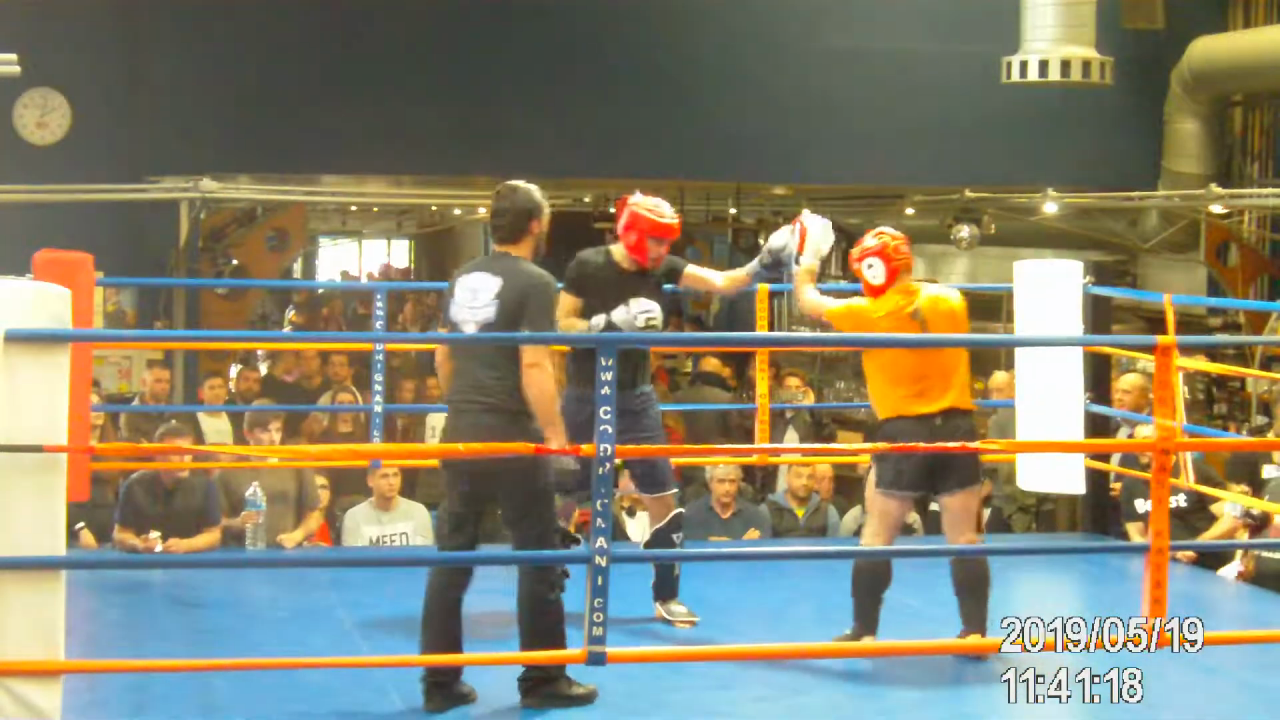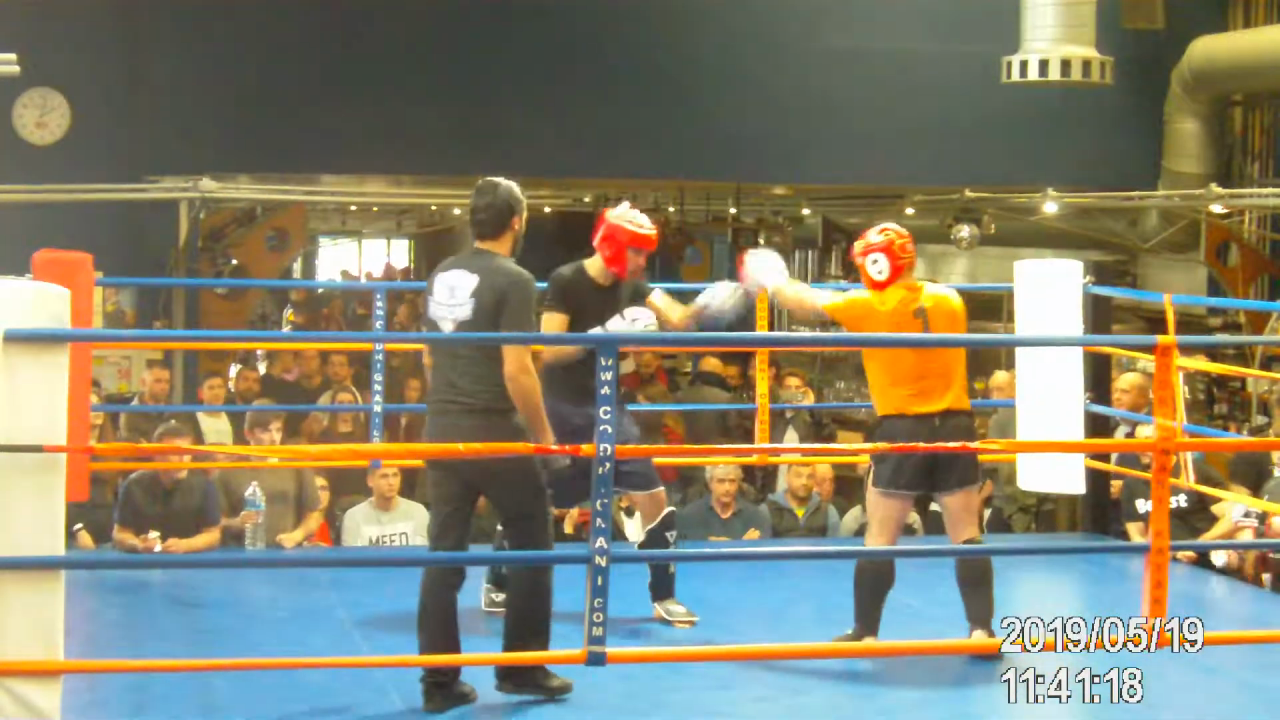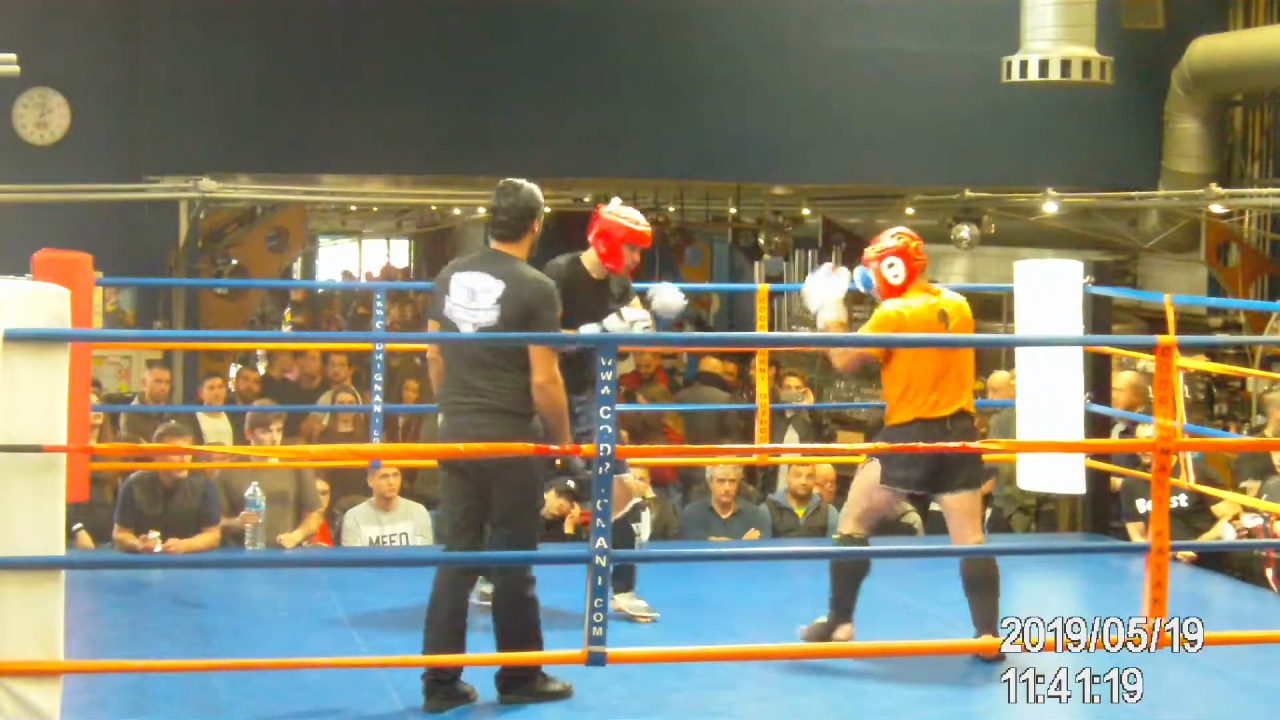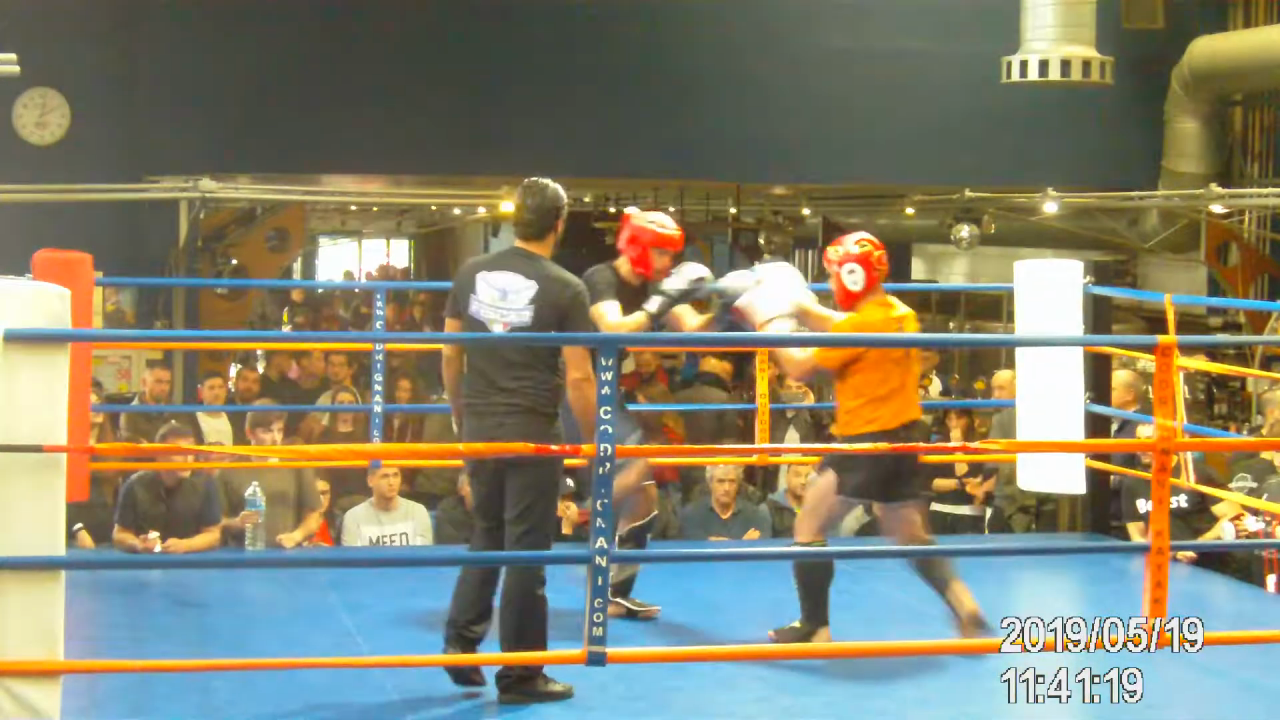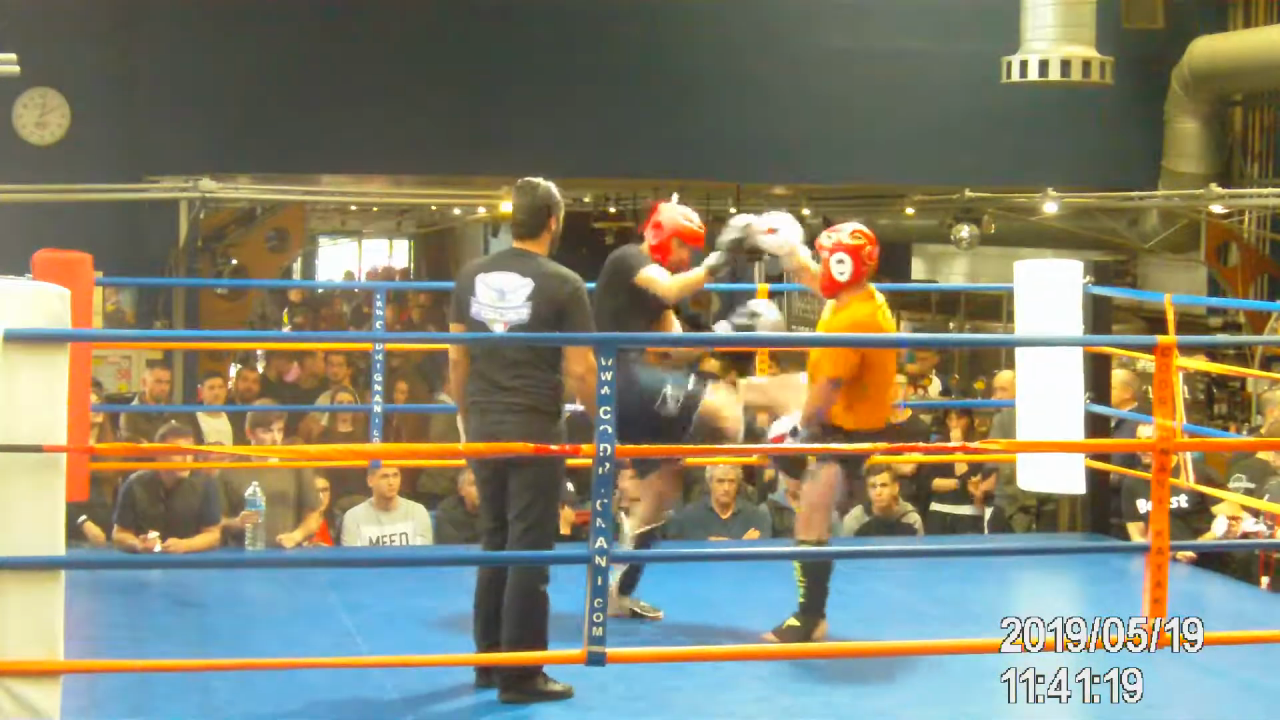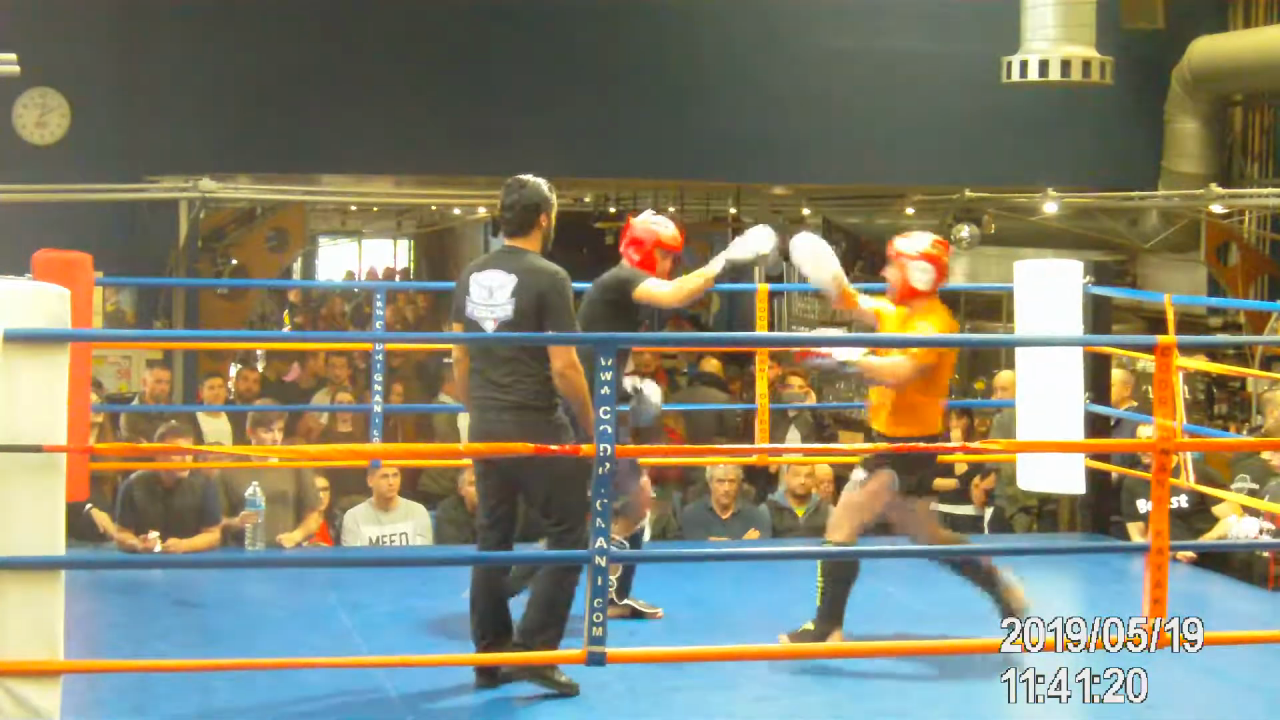
dt=0.3s
person 1, frame 1
left shoulder: (463, 278)
right shoulder: (534, 283)
left elbow: (443, 363)
right elbow: (535, 368)
right wrist: (557, 440)
left hip: (459, 433)
right hip: (508, 435)
left knee: (452, 555)
right knee: (539, 554)
left ankle: (440, 681)
right ankle: (543, 679)
person 1, frame 2
left shoulder: (440, 275)
right shoulder: (512, 279)
right elbow: (516, 370)
right wrist: (546, 437)
left hip: (441, 431)
right hip: (495, 432)
left knee: (444, 554)
right knee: (531, 546)
left ankle: (439, 680)
right ankle: (522, 666)
person 1, frame 3
left shoulder: (451, 275)
right shoulder: (535, 288)
left elbow: (435, 357)
right elbow: (544, 380)
right wrist: (565, 440)
left hip: (457, 434)
right hip: (510, 437)
left knee: (456, 555)
right knee: (512, 557)
left ankle: (441, 678)
right ankle: (518, 676)
person 1, frame 4
left shoulder: (472, 273)
right shoulder: (565, 288)
left elbow: (450, 355)
right elbow: (578, 378)
right wrist: (594, 442)
left hip: (480, 429)
right hip: (531, 434)
left knee: (485, 540)
right knee: (526, 553)
left ankle: (460, 640)
right ankle: (520, 676)
person 1, frame 5
left shoulder: (472, 276)
right shoulder: (562, 283)
left elbow: (457, 361)
right elbow: (580, 370)
left hip: (485, 430)
right hip: (535, 432)
left knee: (495, 546)
right knee: (530, 551)
left ankle: (490, 660)
right ankle: (519, 674)
person 1, frame 6
left shoulder: (472, 275)
right shoulder: (547, 278)
left elbow: (462, 360)
right elbow: (563, 366)
right wrist: (593, 425)
left hip: (486, 428)
right hip: (535, 427)
left knee: (492, 542)
right knee: (568, 538)
left ankle: (492, 659)
right ankle: (534, 652)
person 2, frame 1
left shoulder: (867, 313)
right shoulder: (951, 301)
left elbow: (808, 304)
left wrist: (807, 258)
left hip: (904, 434)
right hip: (957, 428)
left knee: (877, 537)
right knee: (965, 539)
left ankle: (864, 632)
right ankle: (975, 633)
person 2, frame 2
left shoulder: (868, 307)
right shoulder: (951, 301)
left elbow: (804, 301)
left wrist: (767, 277)
left hip: (902, 432)
right hip: (955, 428)
left knee: (880, 539)
right knee: (967, 536)
left ankle: (865, 632)
right ankle: (981, 630)
person 2, frame 3
left shoulder: (893, 314)
right shoulder: (957, 304)
left elbow: (843, 359)
left wrist: (828, 309)
right wrist: (877, 293)
left hip: (907, 436)
right hip: (958, 431)
left knee: (852, 523)
right knee: (970, 539)
left ankle: (839, 621)
right ankle: (989, 634)
person 2, frame 4
left shoulder: (859, 326)
right shoulder: (901, 313)
left elbow: (798, 368)
left wrist: (771, 317)
right wrist: (799, 304)
left hip: (864, 445)
right hip: (905, 438)
left knee: (809, 528)
right knee: (911, 537)
left ankle: (814, 625)
right ankle: (961, 602)
person 2, frame 5
left shoulder: (848, 320)
right shoulder: (867, 299)
left elbow: (824, 390)
right elbow: (815, 278)
left wrist: (798, 426)
right wrist: (788, 249)
left hip: (853, 430)
right hip: (858, 420)
left knee: (809, 524)
left ankle: (809, 620)
person 2, frame 6
left shoulder: (931, 326)
right shoulder: (901, 310)
left elbow: (902, 374)
right elbow: (855, 305)
left wrist: (847, 356)
right wrist: (830, 276)
left hip: (905, 445)
right hip: (895, 440)
left knee: (841, 526)
right knee: (924, 534)
left ankle: (826, 627)
right ankle: (1001, 590)
person 3, frame 1
left shoulder: (661, 266)
right shoulder: (588, 265)
left elbow: (722, 283)
right elbow: (560, 326)
left wrist: (765, 262)
right wrist: (608, 322)
left hip: (636, 397)
right hip: (585, 396)
left knee: (663, 497)
left ankle: (667, 597)
person 3, frame 2
left shoulder: (631, 283)
right shoulder: (565, 281)
left elbow: (677, 319)
right elbow: (548, 350)
left wrist: (705, 308)
right wrist: (606, 334)
right hip: (561, 409)
left knee: (654, 498)
left ankle: (663, 598)
right ankle: (497, 584)
person 3, frame 3
left shoulder: (619, 282)
right shoulder: (562, 273)
left elbow: (640, 334)
left wrist: (659, 315)
right wrist: (600, 332)
left hip: (584, 400)
left knee: (625, 489)
left ankle: (622, 589)
person 3, frame 4
left shoulder: (646, 288)
right shoulder: (599, 279)
left elbow: (691, 328)
right elbow: (615, 332)
right wrist: (663, 299)
left knee: (644, 498)
right knee: (636, 466)
left ankle: (616, 593)
person 3, frame 5
left shoulder: (653, 292)
right shoulder: (627, 259)
left elbow: (678, 339)
right elbow: (673, 290)
right wrist: (721, 255)
left hip: (627, 387)
right hip: (624, 379)
left knee: (661, 491)
right knee: (719, 400)
left ankle: (620, 595)
person 3, frame 6
left shoulder: (619, 288)
right shoulder: (620, 280)
right elbow: (675, 295)
left wrist: (630, 387)
right wrist: (727, 259)
left knee: (639, 495)
right knee: (627, 504)
left ankle: (614, 595)
